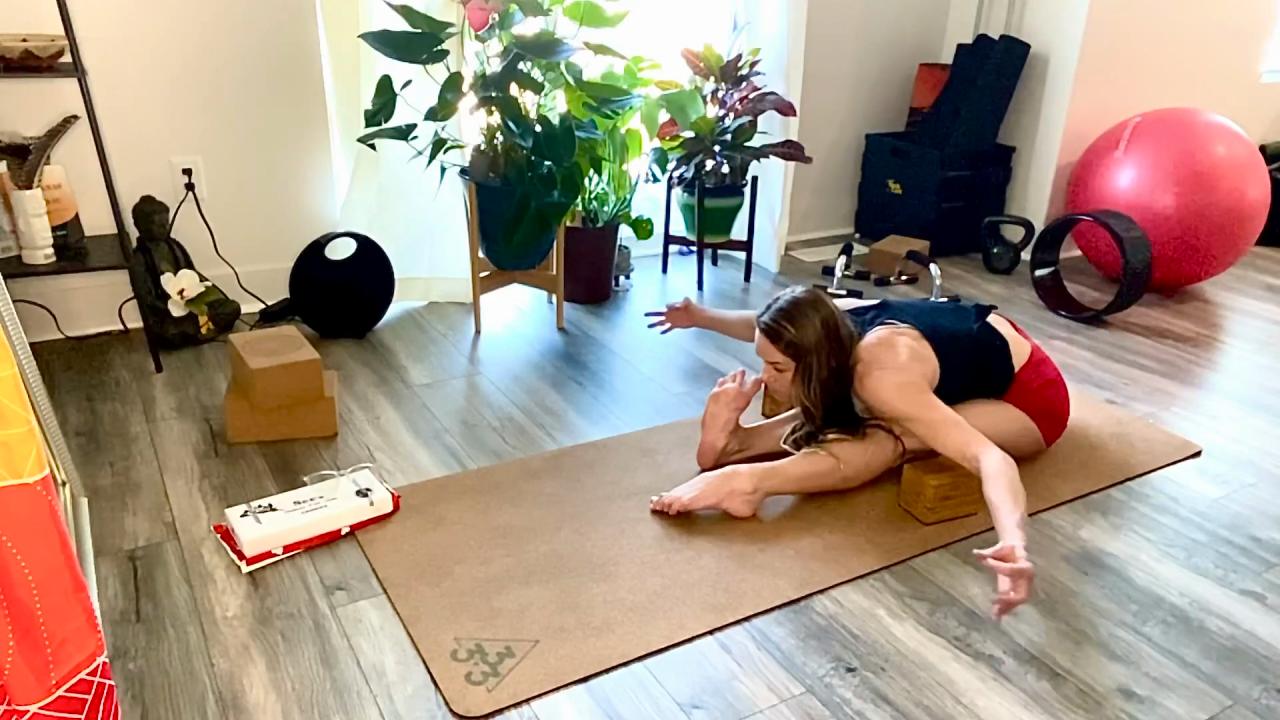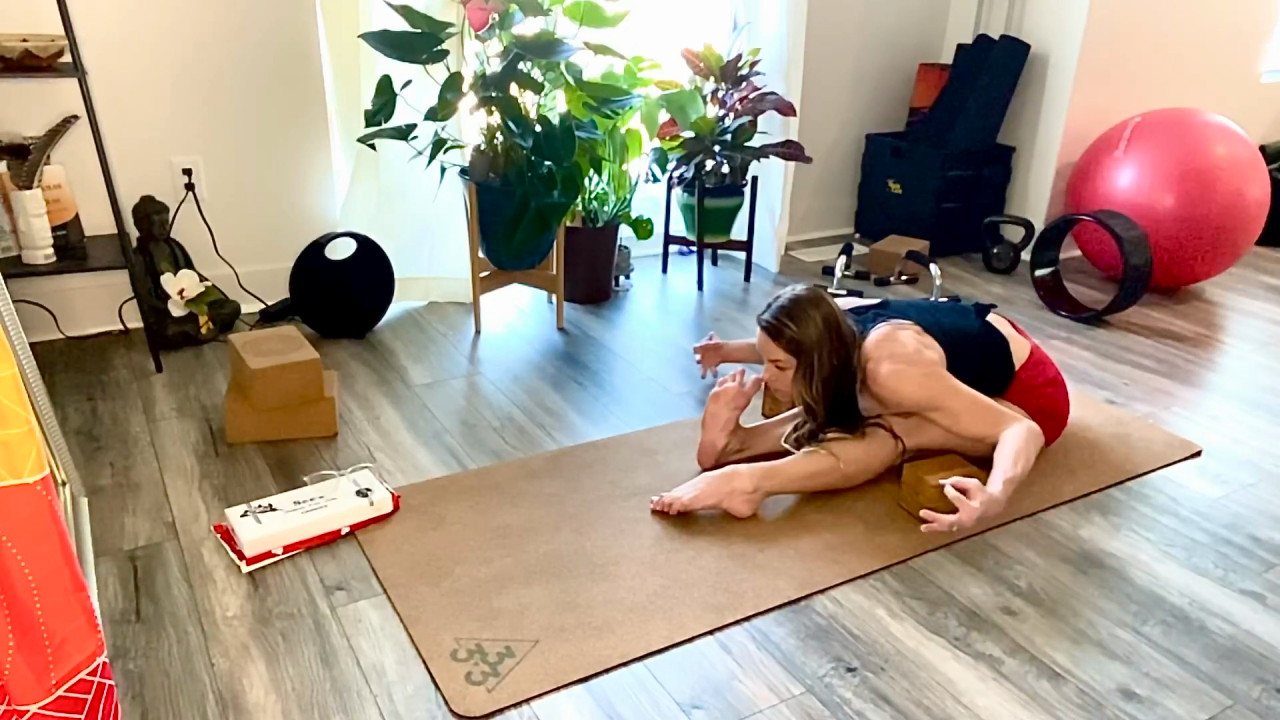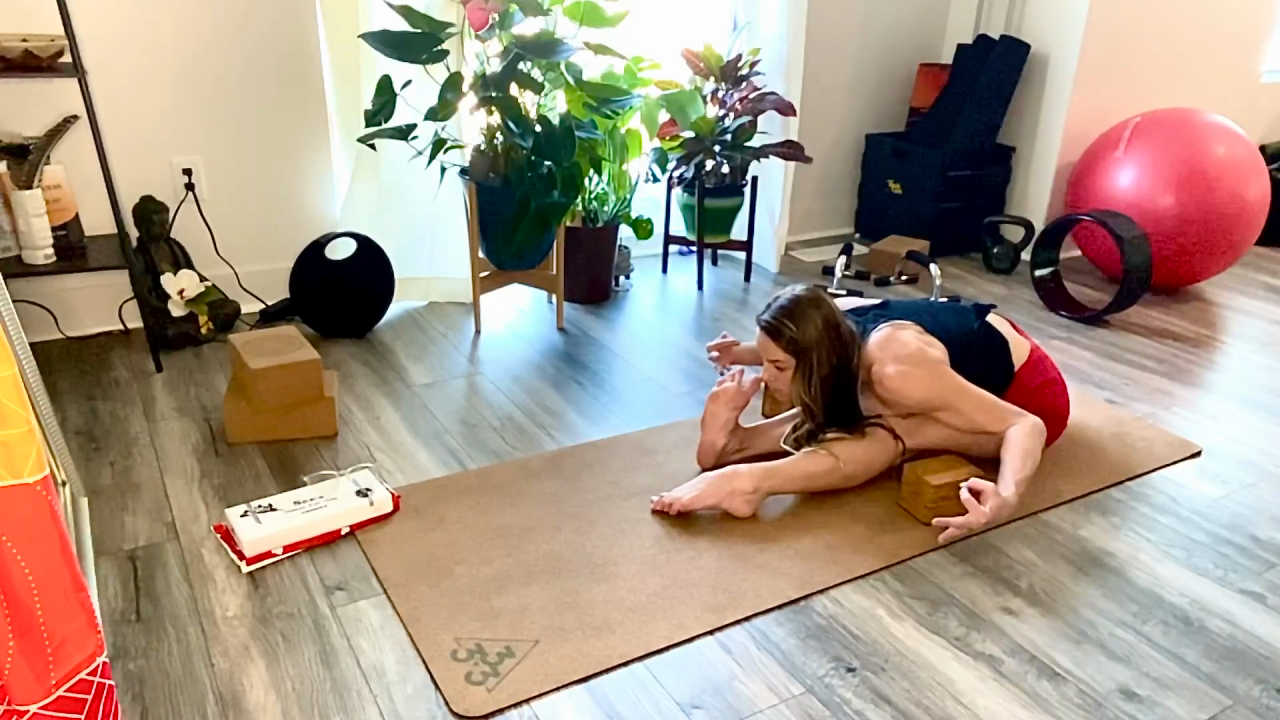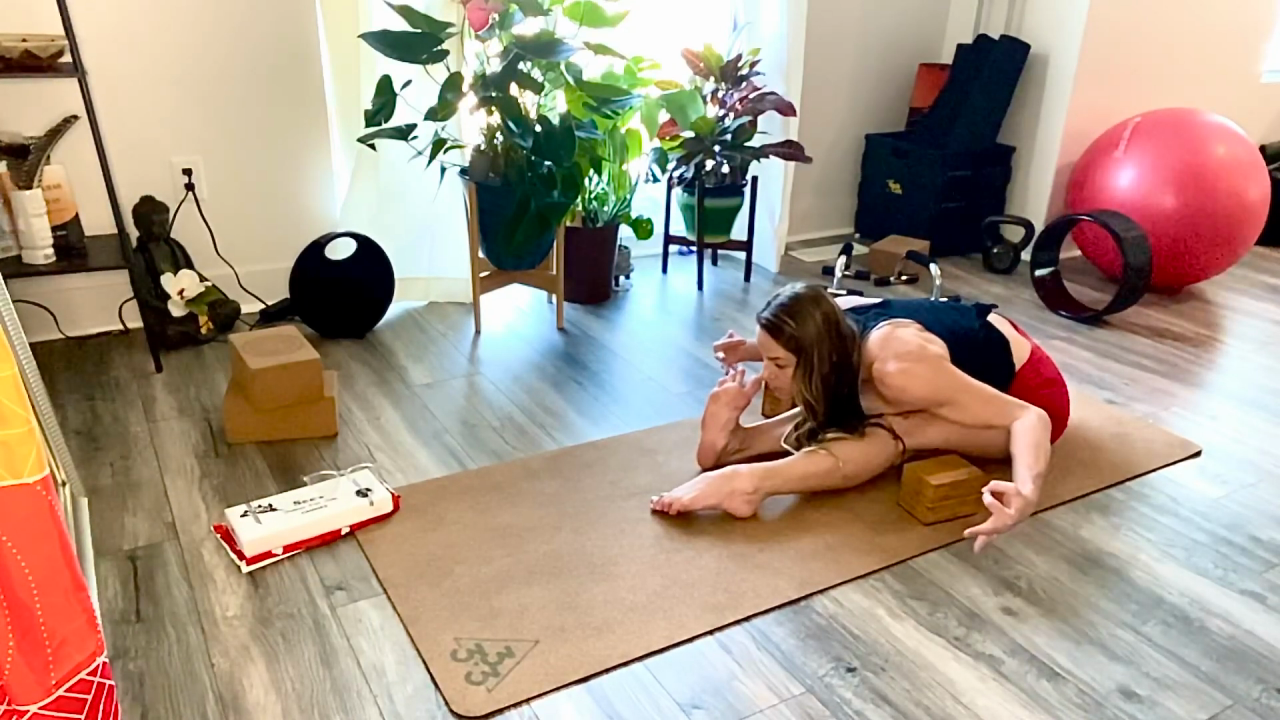
dt=1s
person 1, frame 1
left shoulder: (879, 376)
right shoulder: (829, 326)
left elbow: (992, 459)
right elbow: (775, 334)
left wrist: (1014, 544)
right wrist: (703, 318)
left hip: (1030, 395)
left knee: (893, 438)
person 1, frame 2
left shoulder: (889, 372)
right shoulder: (836, 323)
left elbow: (1023, 431)
left wrist: (993, 497)
right wrist: (730, 352)
left hip: (1030, 395)
left knee: (895, 434)
person 1, frame 3
left shoulder: (893, 371)
right shoulder: (834, 323)
left elbow: (1025, 425)
left wrist: (1005, 497)
right wrist: (744, 355)
left hip: (1030, 394)
left knee: (892, 432)
person 1, frame 4
left shoulder: (896, 369)
right shoulder: (835, 323)
left elbow: (1029, 417)
left wrist: (1025, 492)
right wrist: (752, 351)
left hip: (1030, 391)
left knee: (894, 432)
